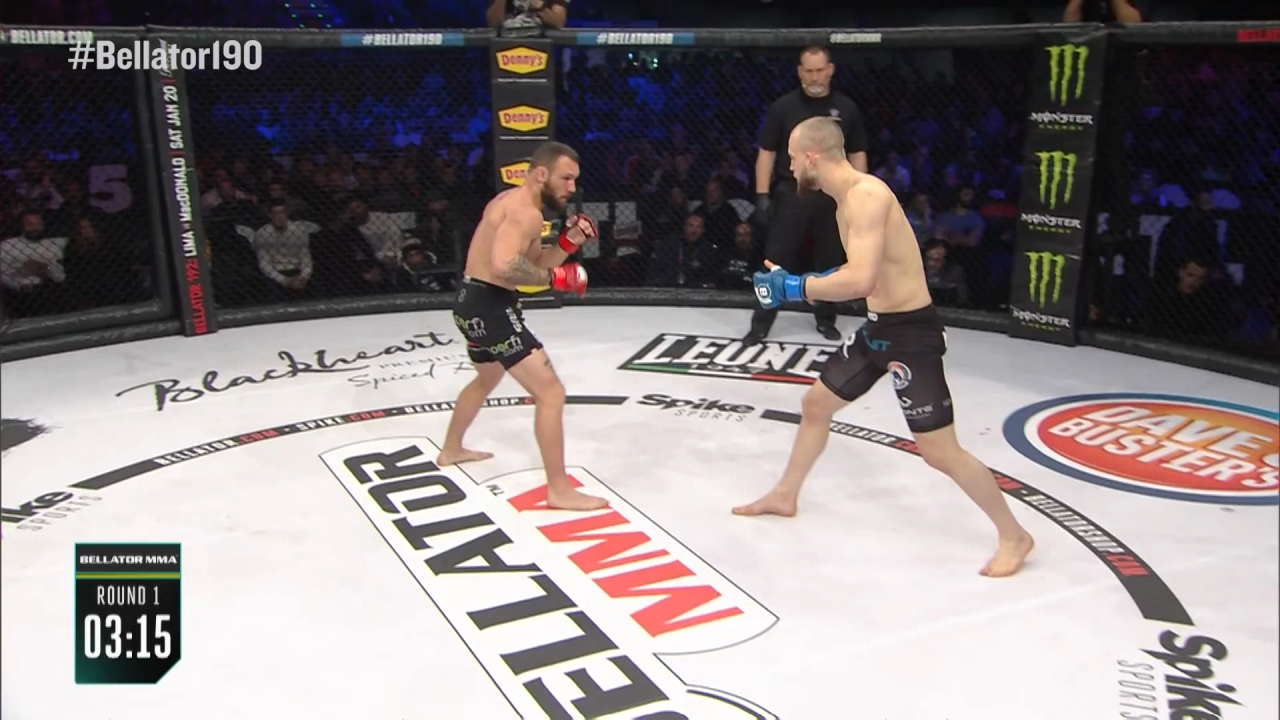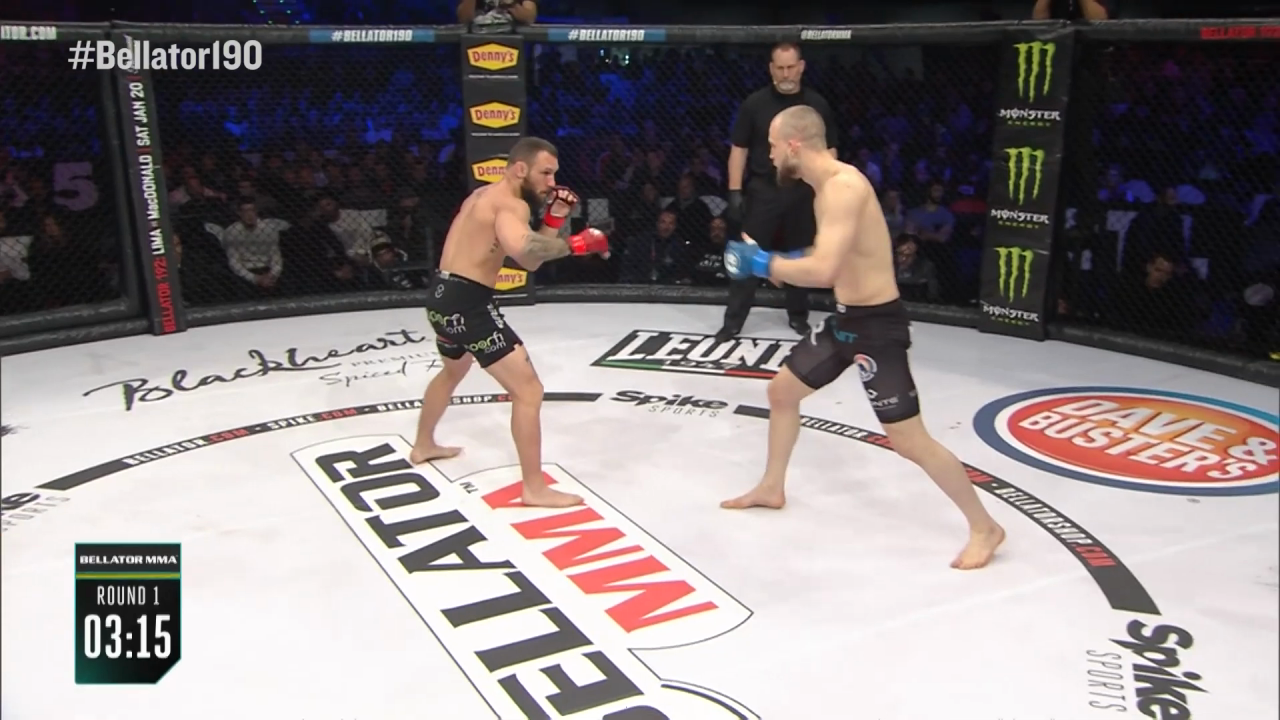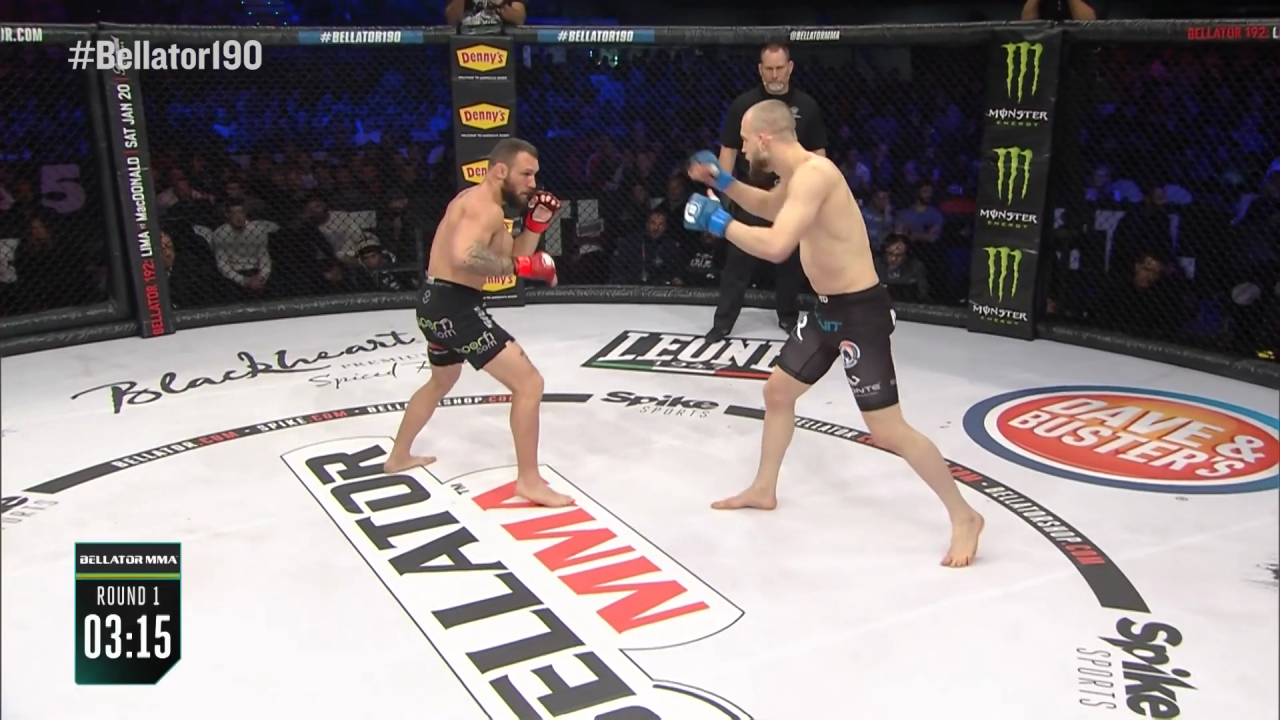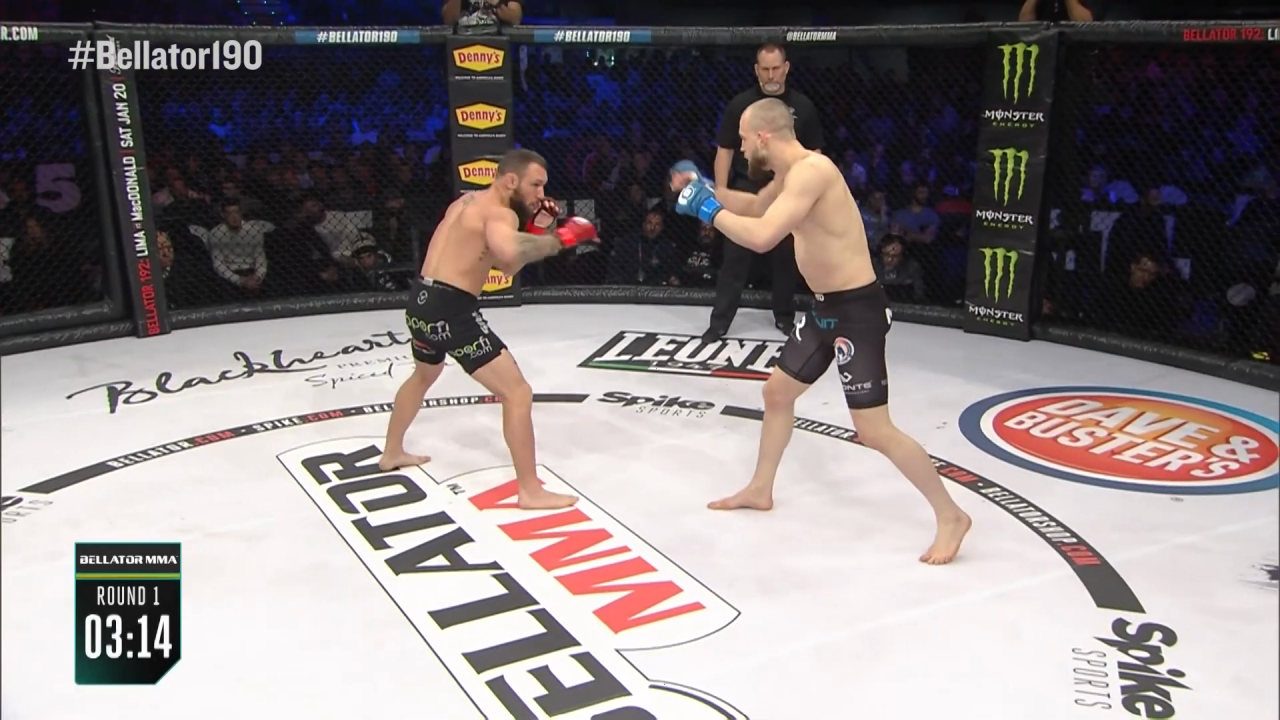
dt=0.2s
person 1, frame 1
left shoulder: (866, 196)
right shoulder: (849, 197)
left elbow: (860, 280)
left wrist: (795, 287)
right wrist: (818, 284)
left hip: (911, 333)
right hip: (877, 328)
left knee: (940, 451)
right knee: (815, 406)
left ankle: (1013, 537)
right ankle: (784, 496)
person 1, frame 2
left shoulder: (844, 187)
right shoulder: (827, 184)
left elbow: (823, 270)
left wrist: (762, 263)
right wrist: (771, 257)
left hip: (878, 325)
right hip: (845, 317)
left knee: (909, 441)
right knee: (781, 391)
left ankle: (984, 528)
right ankle: (770, 488)
person 1, frame 3
left shoulder: (815, 173)
right shoulder: (796, 174)
left elbow: (776, 246)
right elbow: (766, 204)
left wrist: (718, 222)
right wrist: (722, 182)
left hip: (863, 312)
right hip: (828, 308)
left knee: (889, 431)
right knee: (778, 393)
left ankle: (964, 518)
right ankle: (762, 490)
person 1, frame 4
left shoulder: (813, 171)
right shoulder: (790, 174)
left elbow: (762, 237)
right elbow: (755, 207)
left wrist: (710, 209)
right wrist: (707, 190)
left hip: (857, 310)
right hip: (824, 307)
left knee: (874, 430)
right knee: (777, 394)
left ankle: (950, 518)
right ankle: (759, 490)
person 2, frame 1
left shoulder: (511, 201)
right shoulder: (525, 211)
left elbow: (533, 264)
right elbow: (504, 266)
left wrist: (570, 240)
right wrist: (557, 277)
left hip: (473, 302)
right hip: (489, 307)
left knee: (487, 378)
right knee: (551, 394)
left ankle: (451, 449)
right ankle: (560, 491)
person 2, frame 2
left shoulder: (488, 195)
right shoulder: (510, 204)
left elbow: (529, 255)
right elbow: (524, 250)
left wrist: (555, 219)
right wrist: (577, 243)
left hip: (445, 296)
right hip: (467, 302)
left knee: (453, 371)
right knee: (528, 392)
left ankle: (423, 445)
right ankle: (534, 489)
person 2, frame 3
left shoulder: (475, 200)
right shoulder: (485, 207)
left elbow: (509, 257)
right elbow: (463, 257)
left wrist: (537, 222)
right wrist: (526, 265)
left hip: (434, 302)
right hip: (456, 307)
left knee: (442, 382)
right knee: (529, 384)
left ankle: (399, 456)
right ankle: (530, 481)
person 2, frame 4
left shoulder: (470, 202)
right shoulder: (496, 212)
left elbow: (505, 264)
right elbow: (511, 251)
left wrist: (538, 227)
right wrist: (566, 236)
left hip: (423, 302)
right hip: (452, 310)
left knee: (424, 376)
right knee: (517, 394)
left ankle: (392, 453)
right ankle: (530, 491)
person 3, frame 1
left shoulder: (846, 109)
right shoulder: (783, 107)
left elbow: (857, 155)
right elbow: (767, 152)
right wrist: (762, 194)
left hip: (831, 195)
right hip: (790, 193)
left knee: (829, 261)
right knee: (776, 260)
left ankle: (826, 320)
right ankle: (760, 325)
person 3, frame 2
left shoulder: (817, 105)
right shoulder: (755, 103)
left elbow: (829, 151)
right elbow: (739, 149)
right wrist: (735, 191)
left hip: (804, 191)
right hip: (763, 189)
left ankle: (798, 316)
right ankle: (733, 321)
person 3, frame 3
left shoulder: (807, 106)
right shoulder: (744, 104)
left elbow: (817, 152)
right elbow: (728, 149)
right hip: (752, 190)
left knee: (790, 258)
right knee: (739, 259)
left ankle: (788, 316)
right ankle: (723, 322)
person 3, frame 4
left shoulder: (802, 106)
right shoulder: (740, 104)
left elbow: (813, 152)
right elbow: (725, 150)
right wrist: (721, 191)
right hip: (748, 190)
left knee: (787, 258)
right knee: (735, 259)
left ankle: (784, 316)
right ankle: (719, 322)
